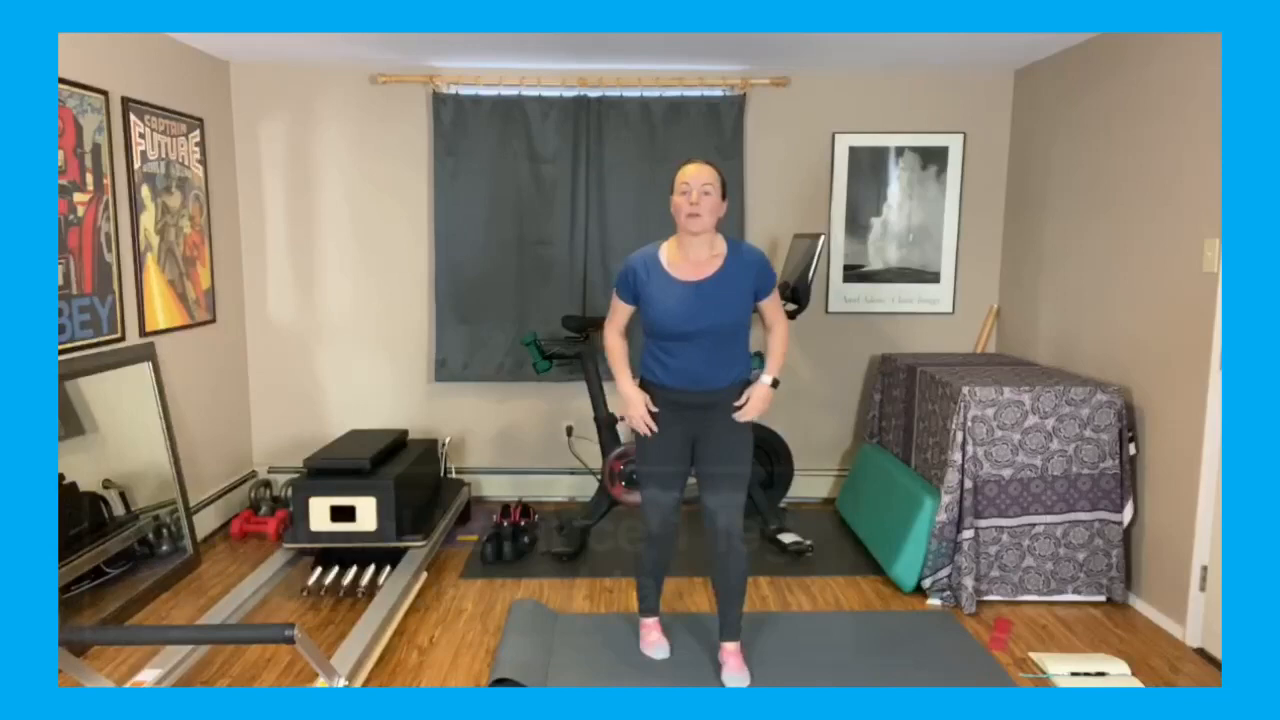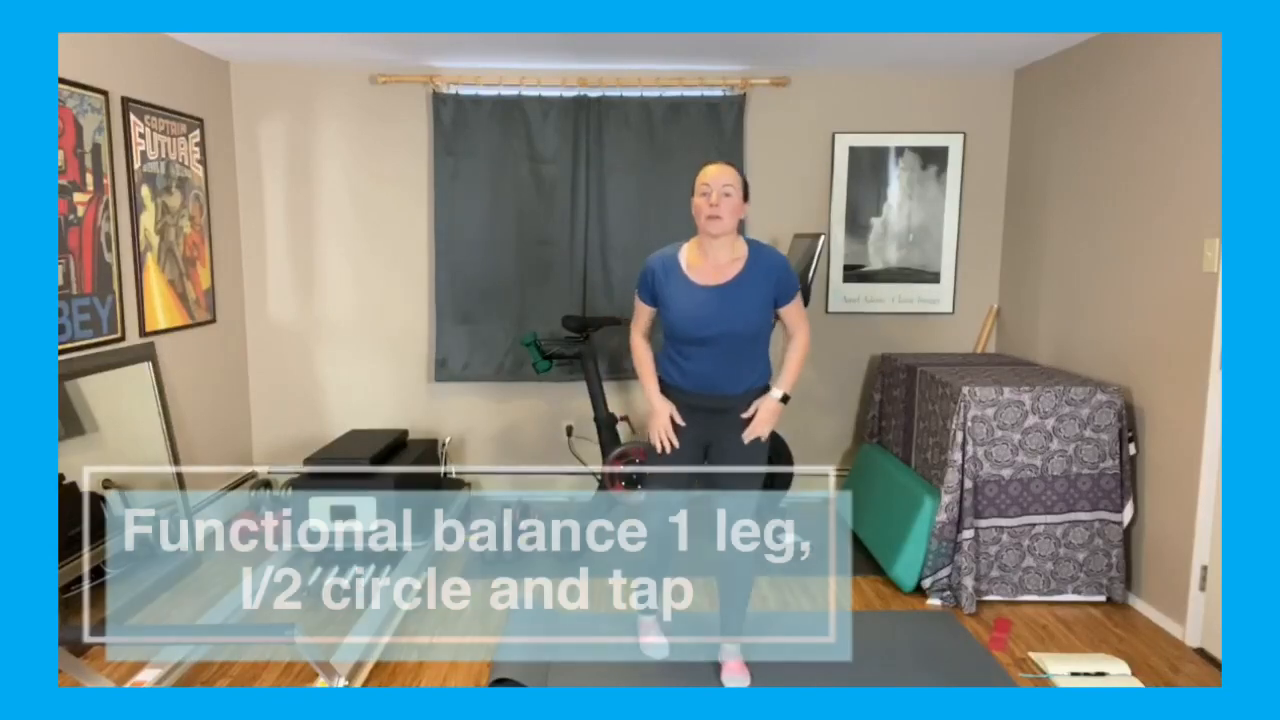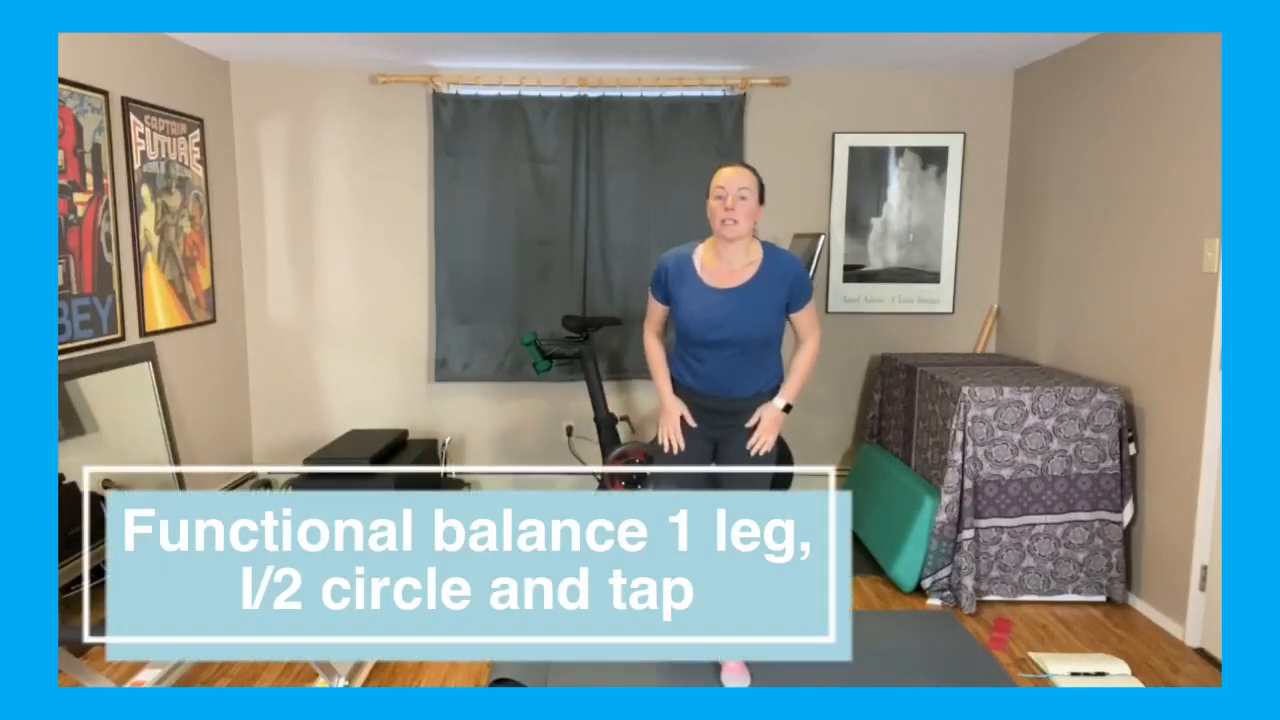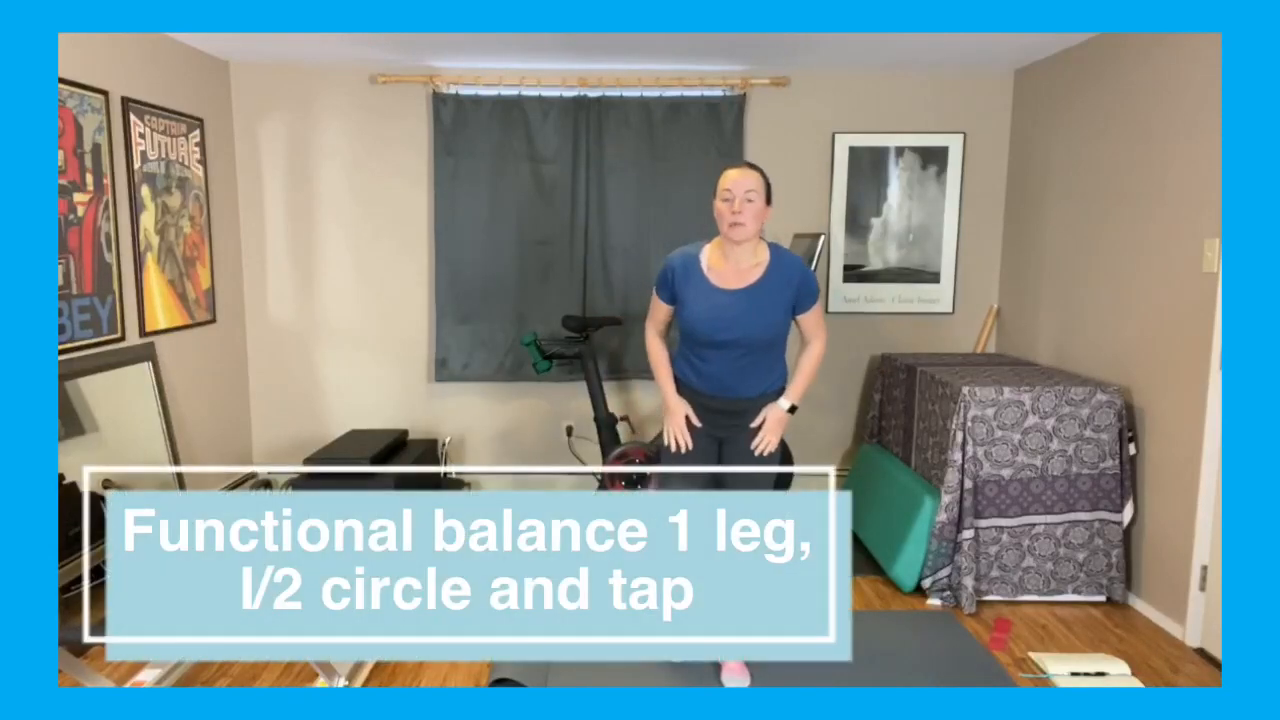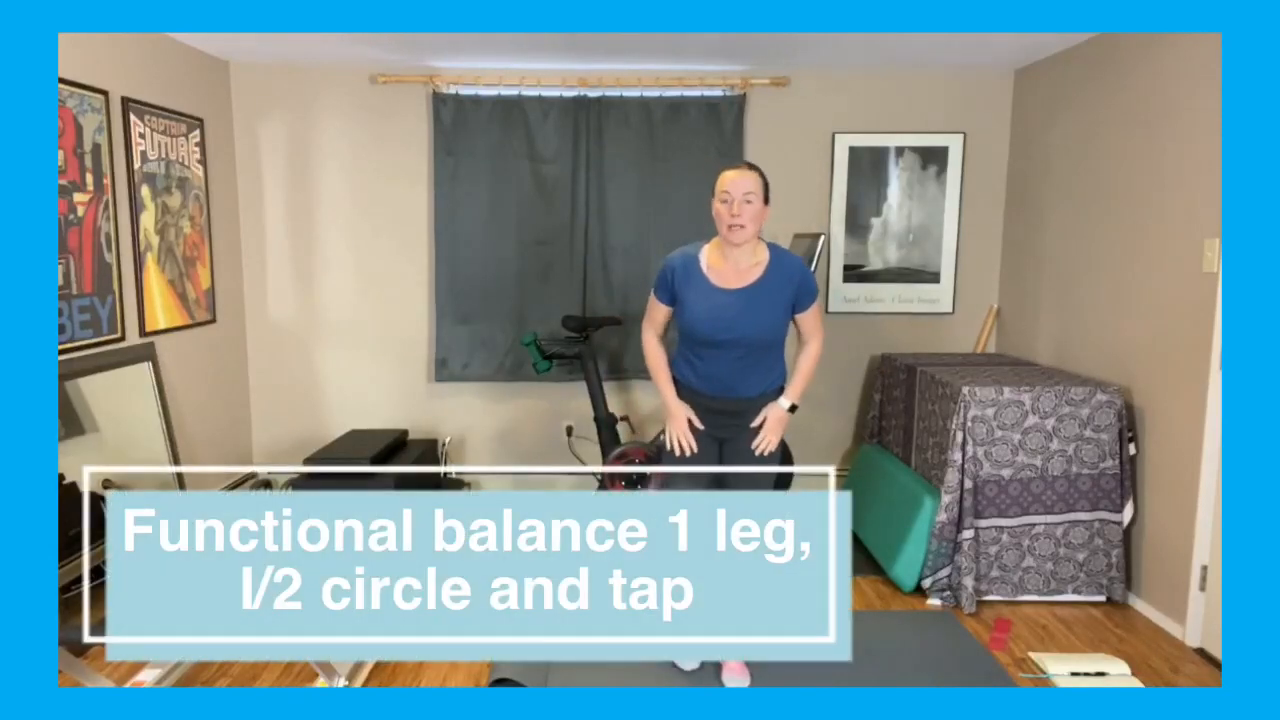
dt=0.2s
person 1, frame 1
left shoulder: (749, 263)
right shoulder: (641, 266)
left elbow: (777, 324)
right elbow: (613, 331)
left wrist: (768, 380)
right wrist: (626, 387)
left hip: (726, 411)
right hip: (661, 410)
left knee: (727, 527)
right knee: (658, 520)
left ankle: (730, 643)
right ankle: (649, 616)
person 1, frame 2
left shoulder: (771, 267)
right shoulder: (660, 268)
left elbow: (798, 333)
right elbow: (639, 334)
left wrist: (778, 396)
right wrist: (653, 398)
left hip: (743, 416)
right hip: (679, 411)
left knee: (737, 530)
right knee: (663, 519)
left ankle: (731, 644)
right ankle: (652, 610)
person 1, frame 3
left shoulder: (785, 270)
right shoulder: (674, 266)
left elbow: (809, 339)
right elbow: (652, 332)
left wrist: (782, 405)
right wrist: (667, 398)
left hip: (752, 416)
right hip: (689, 410)
person 1, frame 4
left shoulder: (792, 272)
right shoulder: (680, 266)
left elbow: (815, 341)
right elbow: (654, 331)
left wrist: (786, 405)
right wrist: (670, 398)
left hip: (756, 417)
right hip: (693, 411)
person 1, frame 5
left shoulder: (791, 271)
right shoulder: (680, 266)
left elbow: (813, 340)
right elbow: (651, 334)
left wrist: (786, 404)
right wrist: (671, 401)
left hip: (755, 417)
right hip: (693, 411)
